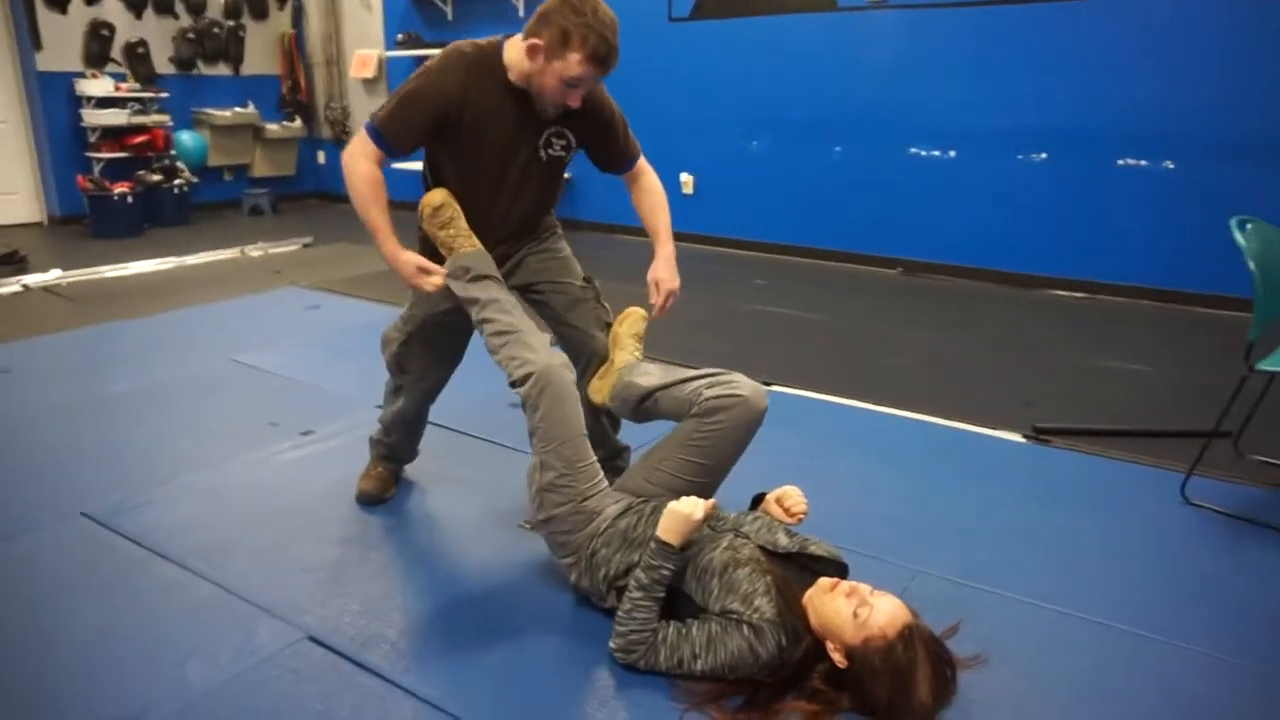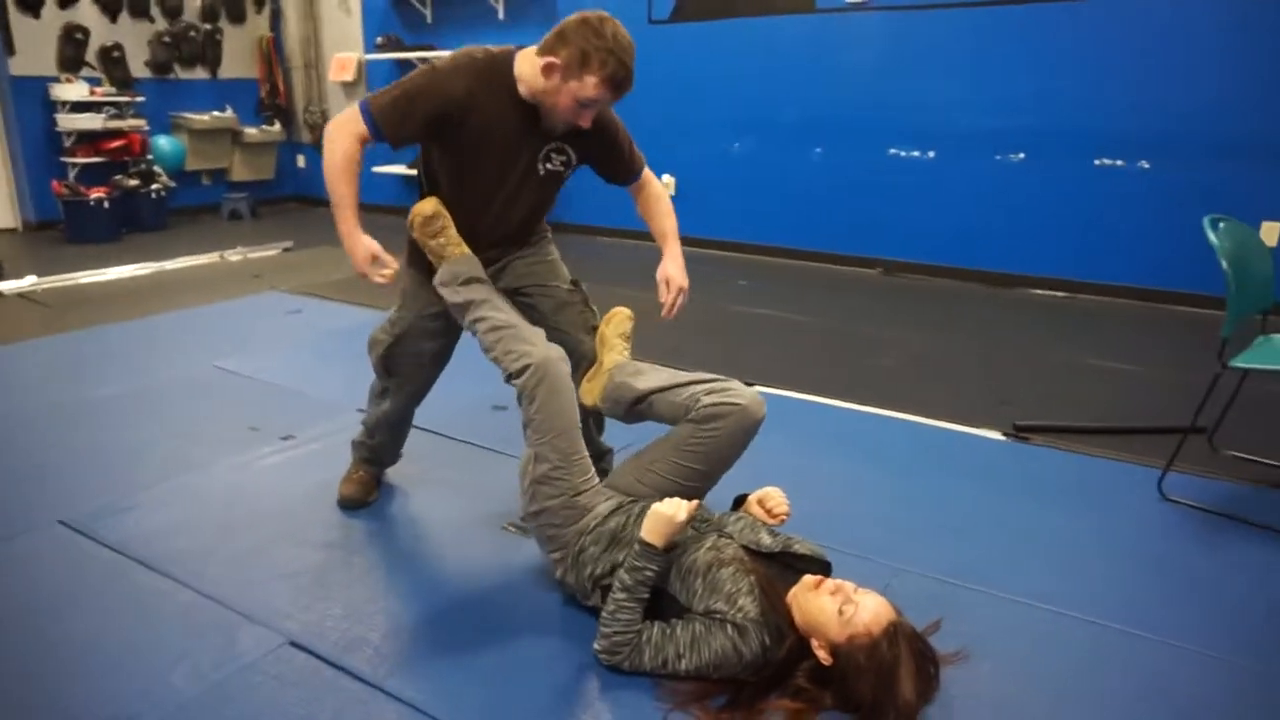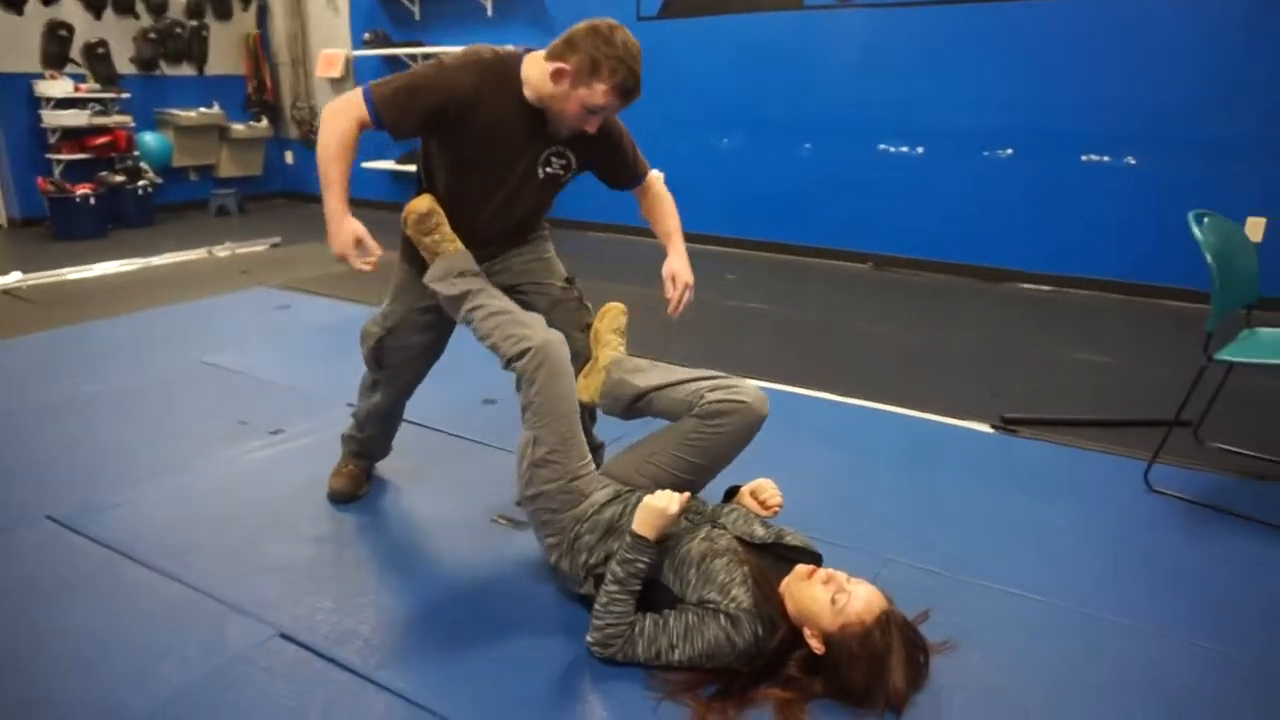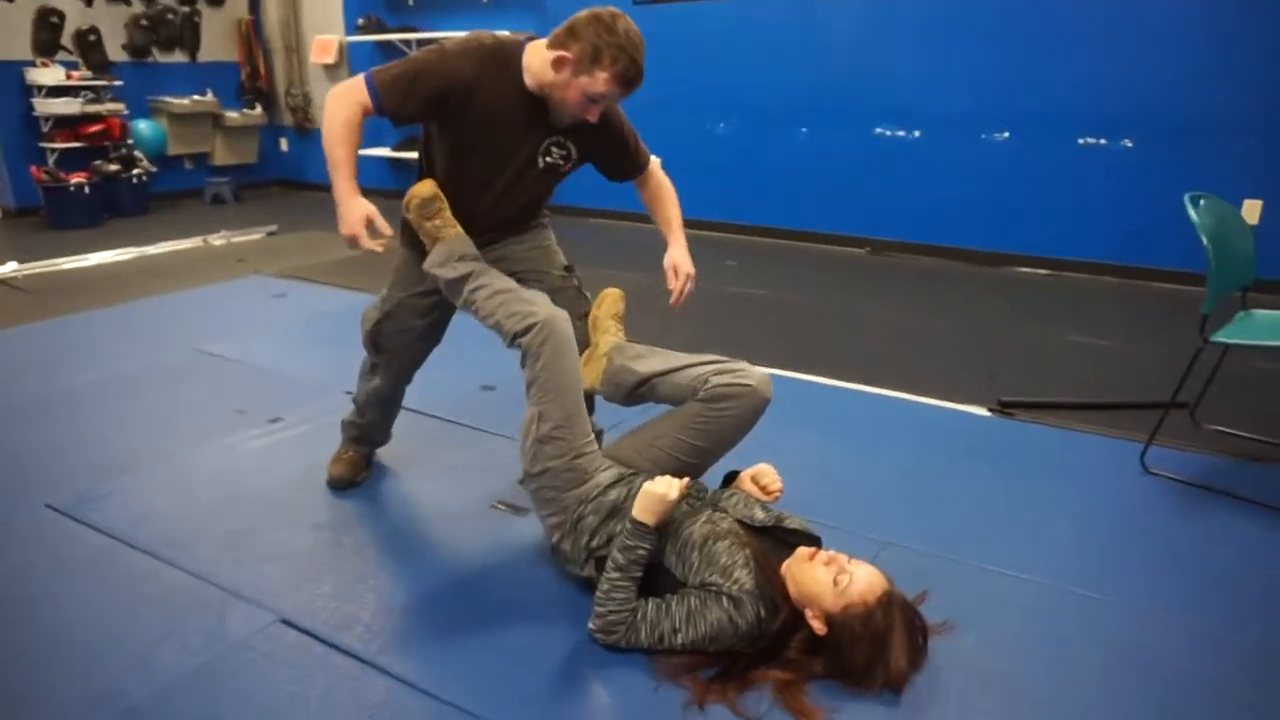
dt=0.1s
person 1, frame 1
left shoulder: (760, 641)
right shoulder: (823, 567)
left elbow: (632, 647)
left wrist: (666, 543)
right wrist: (767, 508)
left hip: (599, 542)
right hip: (642, 508)
left knee: (545, 373)
right knee: (740, 399)
left ankle: (467, 258)
right ankle: (624, 378)
person 1, frame 2
left shoulder: (744, 640)
right shoulder: (804, 568)
left elbow: (616, 646)
left wrist: (648, 544)
right wrist: (749, 509)
left hip: (588, 541)
right hip: (632, 507)
left knee: (542, 365)
right knee: (738, 406)
left ankle: (457, 269)
right ankle: (613, 380)
person 1, frame 3
left shoulder: (737, 630)
right shoulder: (795, 559)
left elbow: (608, 638)
left wrist: (641, 537)
right wrist: (742, 500)
left hip: (582, 530)
right hip: (627, 498)
left knee: (542, 348)
right knee: (741, 403)
left ankle: (450, 263)
right ankle: (611, 376)
person 1, frame 4
left shoulder: (738, 611)
right shoulder: (792, 540)
left elbow: (611, 626)
left wrist: (642, 523)
right wrist: (739, 486)
left hip: (586, 512)
right hip: (628, 482)
left knee: (547, 325)
right knee: (746, 387)
left ankle: (449, 253)
right ankle: (610, 364)
person 2, frame 1
left shoulder: (587, 100)
right shoulder: (453, 79)
left elbow: (638, 175)
right elbow: (361, 156)
left wrist: (664, 252)
right wrist: (392, 252)
left hip: (534, 243)
left knee: (600, 349)
right knee: (418, 364)
left ankle: (607, 470)
right ankle: (388, 457)
person 2, frame 2
left shoulder: (593, 121)
right shoulder: (460, 82)
left elbow: (643, 183)
right elbow: (345, 129)
left wrist: (671, 254)
right wrist: (349, 230)
left hip: (522, 250)
left knee: (584, 355)
right knee: (402, 366)
left ankle: (589, 473)
right ankle: (369, 461)
person 2, frame 3
left shoulder: (596, 125)
right shoulder: (465, 80)
left elbow: (647, 185)
right elbow: (342, 113)
left wrist: (676, 251)
right wrist: (337, 215)
left hip: (518, 246)
left knee: (578, 353)
right knee: (393, 360)
right ankle: (359, 454)
person 2, frame 4
left shoulder: (598, 115)
right shoulder: (465, 66)
left elbow: (648, 174)
right elbow: (345, 99)
left wrist: (676, 242)
right wrist: (347, 197)
left hip: (518, 234)
left knee: (576, 340)
right knee: (392, 345)
right ankle: (360, 440)
